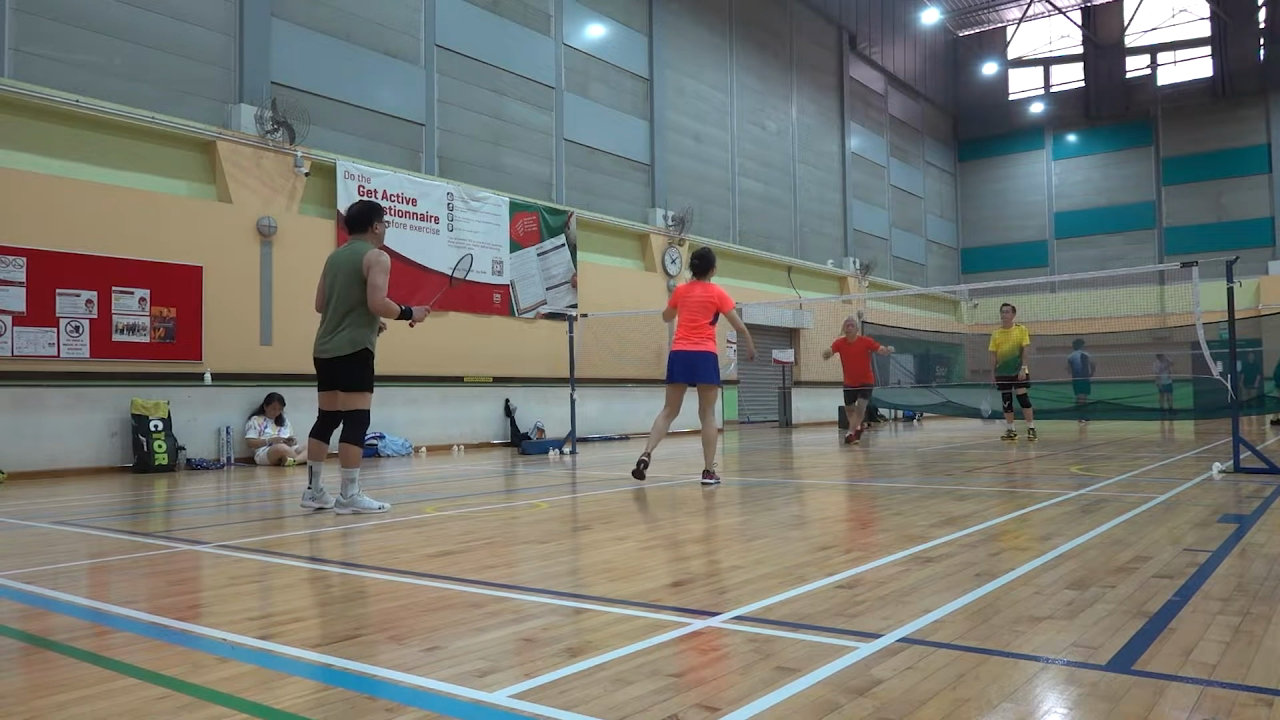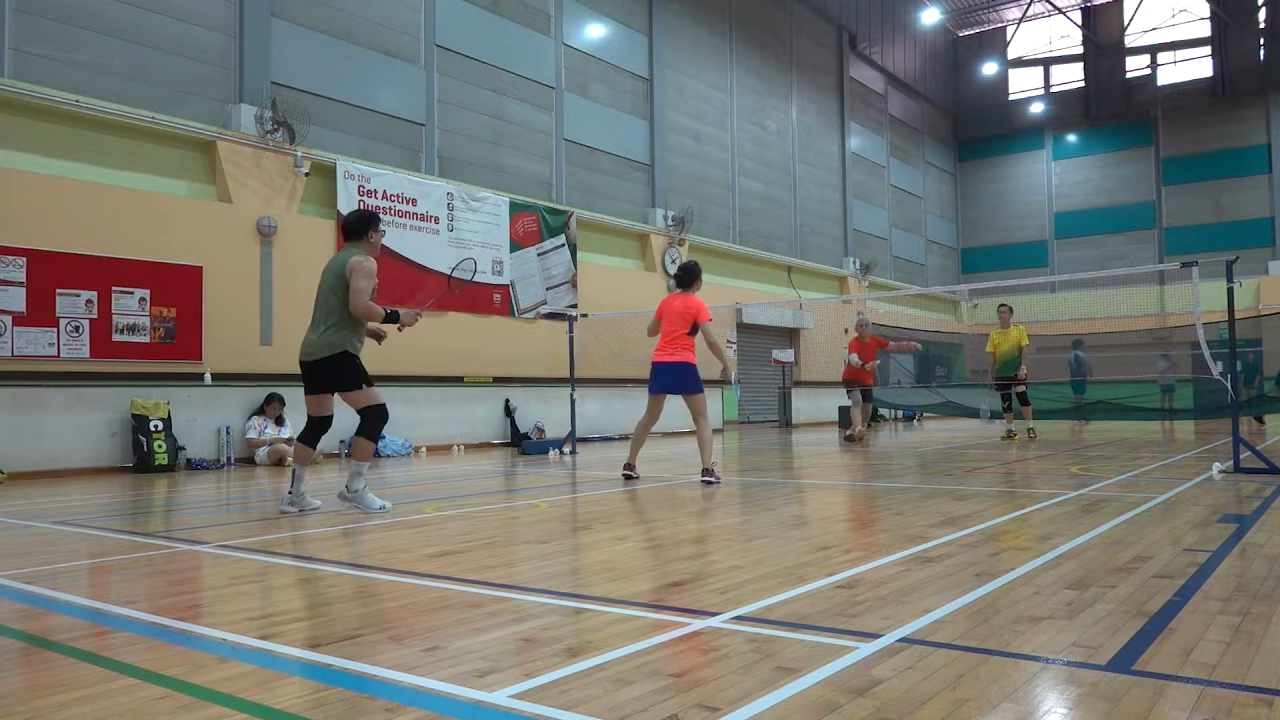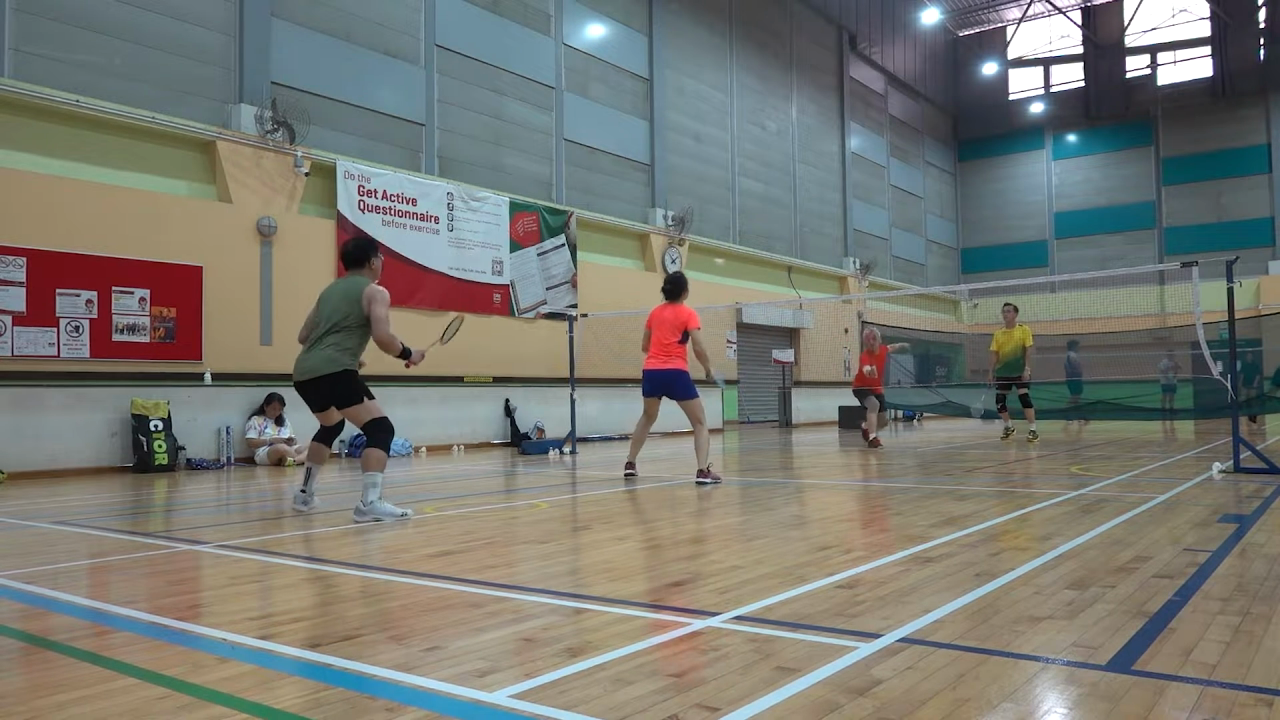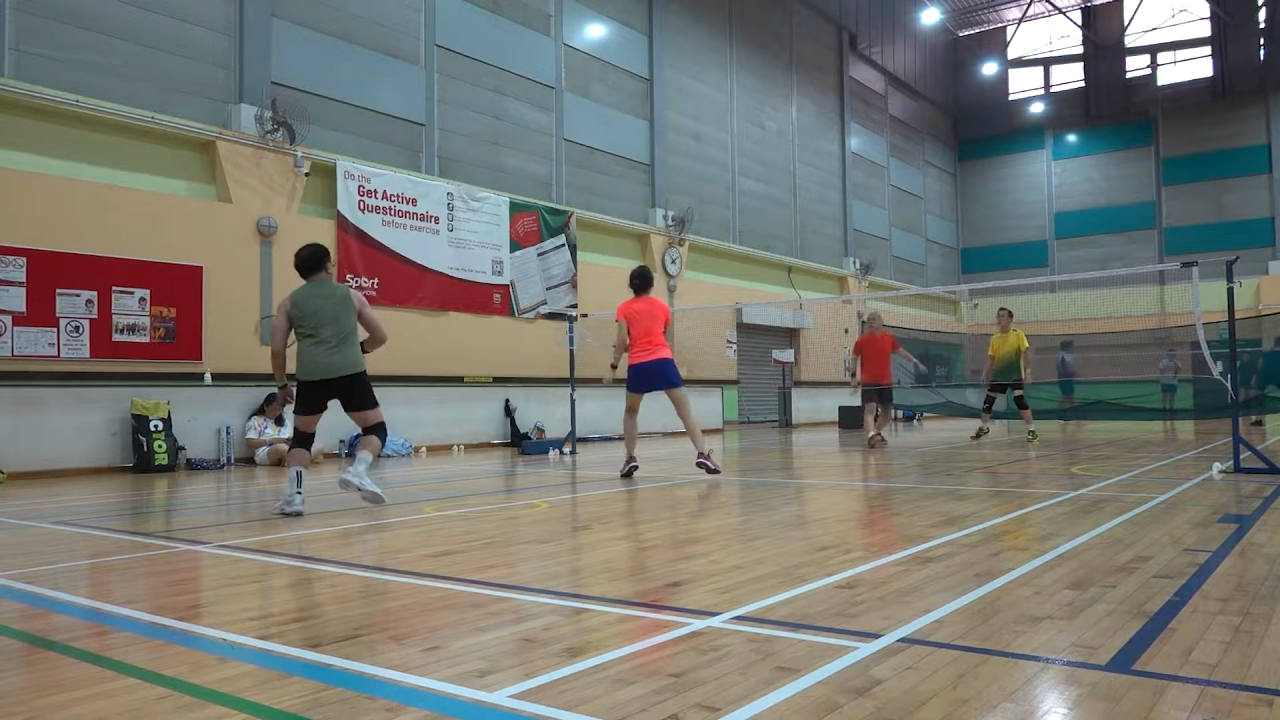
dt=0.3s
person 1, frame 1
left shoulder: (334, 256)
right shoulder: (376, 257)
right elbow: (377, 303)
right wrist: (410, 313)
left hip: (325, 349)
right hip: (354, 349)
left knee: (326, 419)
right knee: (356, 421)
left ankle: (314, 490)
right ankle: (349, 495)
person 1, frame 2
left shoulder: (334, 262)
right shoulder: (364, 262)
right elbow: (359, 306)
left wrist: (365, 329)
right wrist: (396, 317)
left hip: (311, 354)
right hip: (335, 353)
left knee: (317, 423)
right knee: (376, 414)
left ankle: (294, 495)
right ankle: (355, 488)
person 1, frame 3
left shoulder: (330, 290)
right shoulder: (375, 292)
left elbow: (303, 336)
right elbow: (382, 336)
right wrist: (408, 354)
left hip: (304, 374)
right hip: (335, 372)
left knee: (330, 427)
right knee: (380, 430)
left ankle: (304, 493)
right ankle: (370, 503)
person 1, frame 4
left shoulder: (290, 302)
right shoulder: (351, 295)
left elbow: (277, 348)
right elbow: (380, 336)
left wrist: (282, 384)
right wrist: (359, 349)
left hip: (311, 376)
right hip: (350, 372)
left knee: (302, 436)
right knee: (376, 428)
left ankle: (294, 495)
right ankle: (358, 473)
person 2, frame 1
left shoulder: (680, 290)
right shoulder: (718, 294)
left elbow: (666, 317)
right elbow: (739, 327)
right wrist: (750, 348)
left hip: (678, 354)
right hip: (704, 356)
left knee: (669, 412)
right knee: (707, 415)
left ankle: (646, 455)
right ankle: (708, 471)
person 2, frame 2
left shoulder: (666, 302)
right shoulder: (698, 305)
left elbow: (650, 332)
right elbow: (710, 340)
right wrist: (725, 364)
left hip: (659, 364)
right hip: (683, 366)
left knee: (649, 417)
right knee: (701, 419)
left ankle: (630, 465)
right ankle: (707, 469)
person 2, frame 3
left shoulder: (655, 313)
right shoulder: (688, 314)
left elbow: (644, 346)
right elbow: (698, 348)
right wrist: (708, 369)
left hip: (651, 371)
right hip: (676, 373)
left knee: (647, 417)
right knee: (700, 423)
left ankle: (630, 463)
right ankle: (703, 471)
person 2, frame 4
left shoulder: (624, 308)
right shoulder: (662, 306)
left elbow: (623, 340)
left wrist: (614, 366)
left hip: (638, 366)
right hip: (663, 362)
left knee: (630, 411)
right knee: (685, 411)
left ankle: (630, 458)
right ankle: (703, 454)
